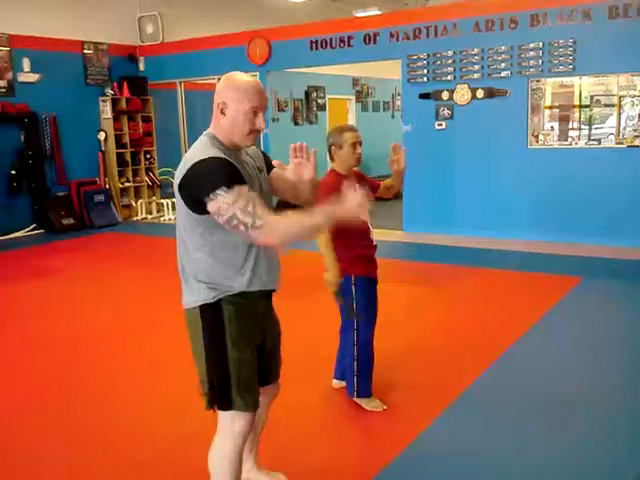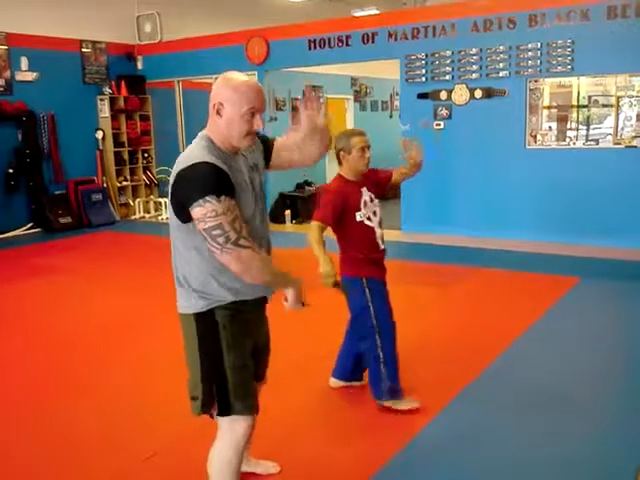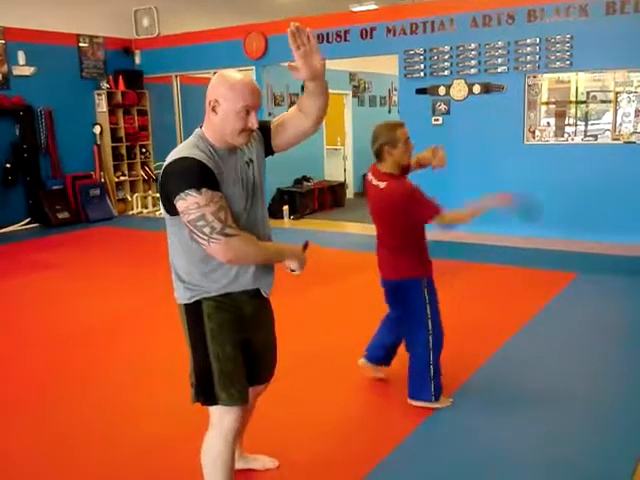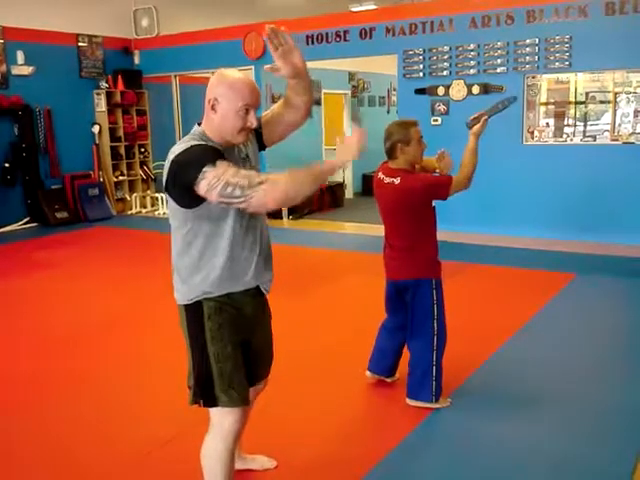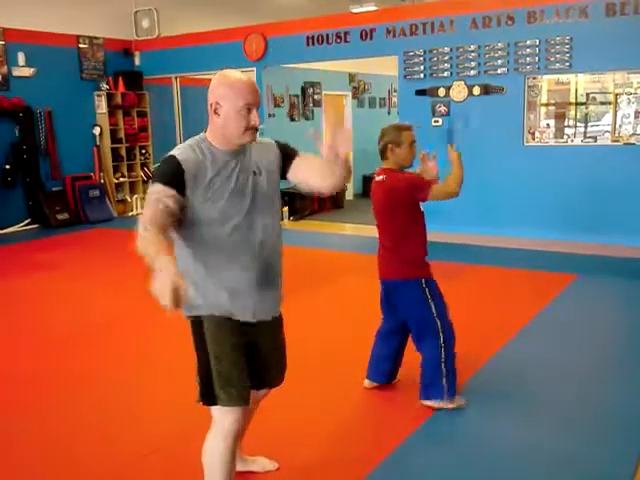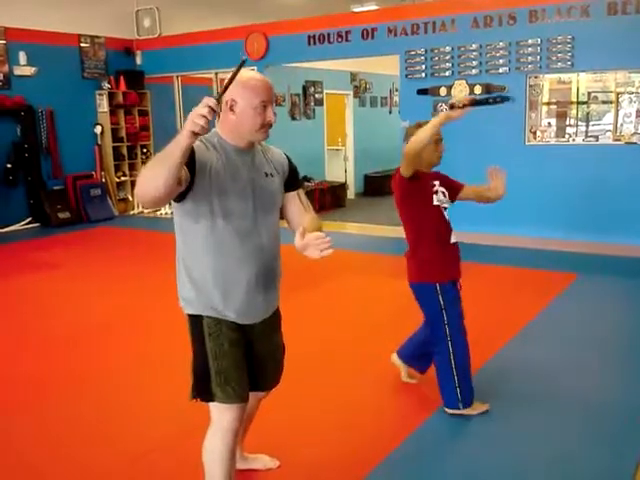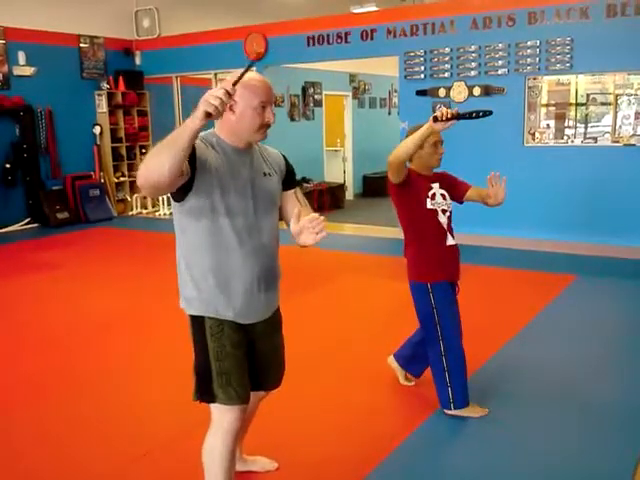
dt=0.5s
person 1, frame 1
left shoulder: (250, 154)
right shoulder: (207, 166)
left elbow: (294, 194)
right elbow: (268, 230)
left wrist: (304, 181)
right wrist: (339, 209)
left hip: (255, 295)
right hip: (222, 304)
left knee: (265, 388)
right knee: (236, 418)
person 1, frame 2
left shoulder: (248, 147)
right shoulder: (200, 172)
left elbow: (305, 154)
right elbow: (239, 258)
left wrist: (316, 131)
right wrist: (288, 282)
left hip: (246, 300)
right hip: (215, 309)
left knee: (250, 389)
right knee: (236, 419)
person 1, frame 3
left shoulder: (252, 141)
right shoulder: (188, 167)
left elbow: (308, 118)
right elbow: (227, 247)
left wrist: (315, 79)
right wrist: (287, 253)
left hip: (253, 292)
right hip: (212, 302)
left knee: (254, 383)
right knee: (227, 412)
person 1, frame 4
left shoulder: (242, 138)
right shoulder: (193, 158)
left elbow: (295, 110)
right elbow: (266, 193)
left wrist: (296, 73)
right wrist: (337, 159)
left hip: (249, 290)
right hip: (212, 301)
left knee: (250, 386)
right knee: (228, 412)
person 1, frame 5
left shoulder: (269, 152)
right shoulder: (182, 164)
left elbow: (327, 181)
right elbow: (149, 228)
left wrist: (337, 159)
right wrist: (162, 265)
left hip: (264, 302)
right hip: (215, 308)
left knee: (257, 388)
right knee: (228, 413)
person 1, frame 6
left shoulder: (279, 161)
right shoulder: (196, 155)
left elbow: (303, 216)
right elbow: (147, 194)
left wrist: (309, 239)
right wrist: (187, 137)
left hip: (263, 302)
right hip: (214, 307)
left knee: (256, 389)
right knee: (227, 412)
person 1, frame 7
left shoulder: (275, 160)
right shoulder: (196, 155)
left elbow: (298, 213)
right elbow: (149, 181)
left wrist: (306, 229)
right wrist: (196, 121)
left hip: (264, 303)
right hip: (216, 309)
left knee: (257, 390)
right knee: (228, 412)
person 2, frame 1
left shoulder: (357, 178)
right shoulder: (330, 186)
left elbow: (389, 191)
right elbow: (322, 230)
left wrist: (398, 172)
right wrist: (331, 268)
left hip: (364, 266)
right hip: (350, 270)
left knee: (357, 325)
right knee: (359, 330)
left ankle: (343, 376)
right ankle: (359, 391)
person 2, frame 2
left shoulder: (369, 179)
right shoulder: (334, 192)
left elbow: (401, 175)
right elbow: (315, 231)
left wrist: (415, 163)
right wrist: (324, 263)
left hip: (371, 269)
right hip: (360, 274)
left knee: (362, 326)
right knee: (379, 330)
left ankle: (344, 375)
right ankle: (388, 393)
person 2, frame 3
left shoulder: (374, 174)
right shoulder: (401, 192)
left elbow: (417, 160)
right elbow: (445, 219)
left wrist: (431, 157)
right wrist: (488, 203)
left hip: (389, 267)
right hip: (410, 271)
left knee: (399, 314)
right knee: (426, 332)
left ankle: (374, 358)
right ankle: (425, 394)
person 2, frame 4
left shoulder: (382, 174)
right shoulder: (417, 185)
left elbow: (415, 166)
right elbow: (463, 181)
left wrist: (437, 166)
right wrist: (474, 138)
left hip: (394, 267)
right hip: (420, 271)
left knee: (396, 320)
right knee: (428, 332)
left ankle: (380, 368)
right ankle: (423, 394)
person 2, frame 5
left shoulder: (383, 178)
right shoulder: (401, 183)
left elbow: (419, 190)
right elbow: (451, 190)
left wrist: (428, 177)
right wrist: (455, 158)
left hip: (390, 268)
right hip: (410, 272)
left knee: (394, 323)
right knee: (437, 331)
left ankle: (378, 375)
right ankle: (440, 393)
person 2, frame 6
left shoulder: (438, 179)
right shoulder: (406, 179)
left elbow: (472, 193)
right elbow: (410, 150)
left wrist: (492, 193)
right wrist: (444, 117)
left hip: (441, 270)
right hip: (430, 274)
left knee: (439, 326)
right knee: (451, 337)
left ankle: (406, 358)
right ankle: (459, 402)
person 2, frame 7
left shoulder: (443, 180)
right shoulder: (403, 181)
left elbow: (477, 193)
right elbow: (394, 160)
left wrist: (493, 197)
right wrist: (430, 126)
left hip: (445, 271)
right hip: (426, 274)
left knee: (437, 329)
right knee: (445, 337)
left ankle: (403, 360)
right ankle: (456, 402)
